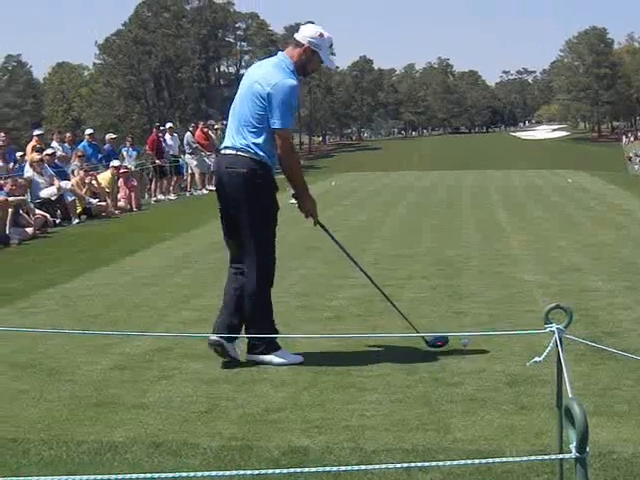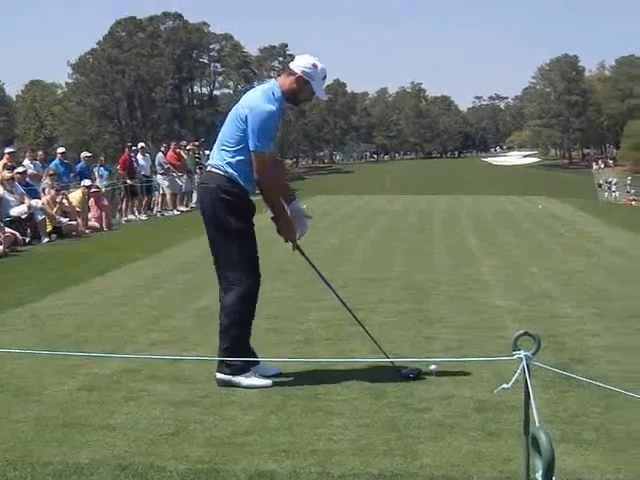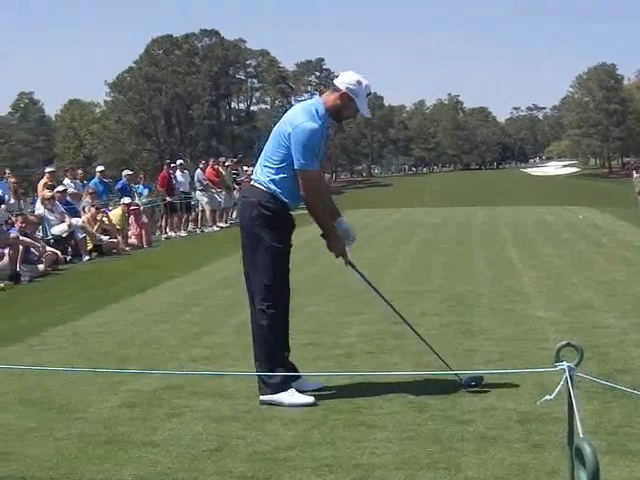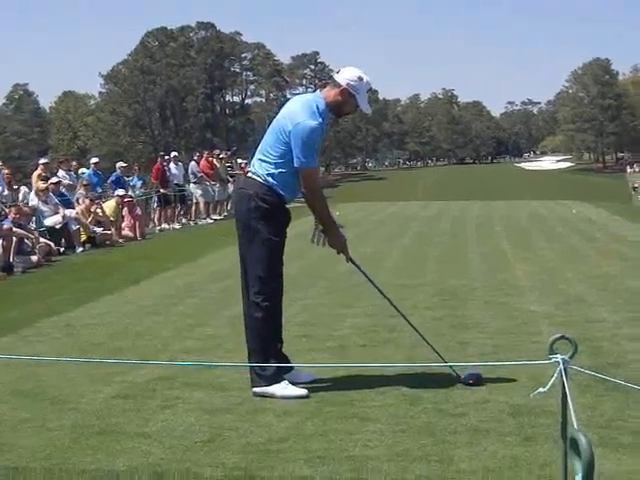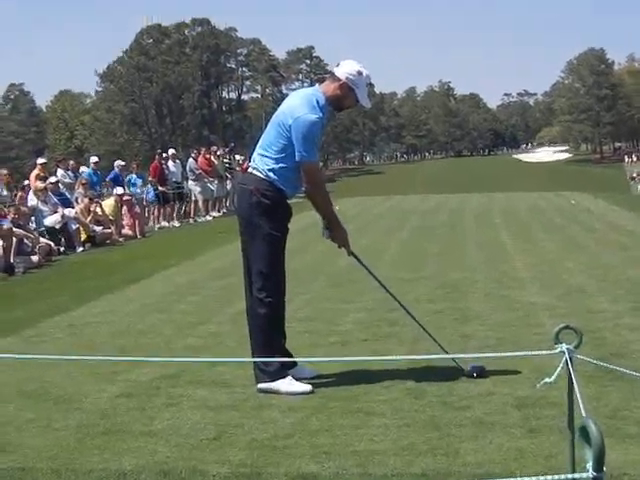
dt=0.4s
person 1, frame 1
left shoulder: (260, 68)
right shoulder: (285, 83)
right elbow: (284, 149)
left wrist: (295, 186)
right wrist: (304, 195)
left hip: (228, 164)
right hip: (250, 172)
left knee: (242, 257)
right knee: (260, 262)
left ankle: (226, 331)
right ankle: (261, 345)
person 1, frame 2
left shoulder: (265, 98)
right shoulder: (266, 107)
left elbow: (273, 163)
right elbow: (261, 172)
left wrist: (293, 204)
right wrist: (281, 218)
left hip: (226, 191)
right hip: (224, 192)
left knee: (241, 279)
right knee: (242, 280)
left ankle: (242, 358)
right ankle: (232, 365)
person 1, frame 3
left shoulder: (315, 118)
right shoulder: (308, 124)
left elbow: (316, 180)
right elbow: (308, 190)
left wrist: (339, 220)
right wrist: (330, 234)
left hip: (271, 209)
right hip: (264, 208)
left knee: (277, 296)
right knee: (268, 298)
left ankle: (283, 372)
right ankle: (272, 384)
person 1, frame 4
left shoulder: (307, 103)
right shoulder: (308, 122)
left elbow: (308, 181)
right elbow: (310, 187)
left wrist: (326, 221)
right wrist: (332, 231)
left hip: (263, 200)
right hip: (260, 202)
left knee: (269, 288)
right knee: (262, 290)
left ankle: (275, 364)
right ankle: (265, 376)
person 1, frame 5
left shoulder: (307, 98)
right shoulder: (308, 116)
left elbow: (311, 173)
right elbow: (312, 181)
left wrist: (330, 217)
right wrist: (335, 226)
left hip: (265, 195)
right hip: (262, 197)
left knee: (272, 284)
right knee: (265, 286)
left ankle: (279, 360)
right ankle: (270, 373)
